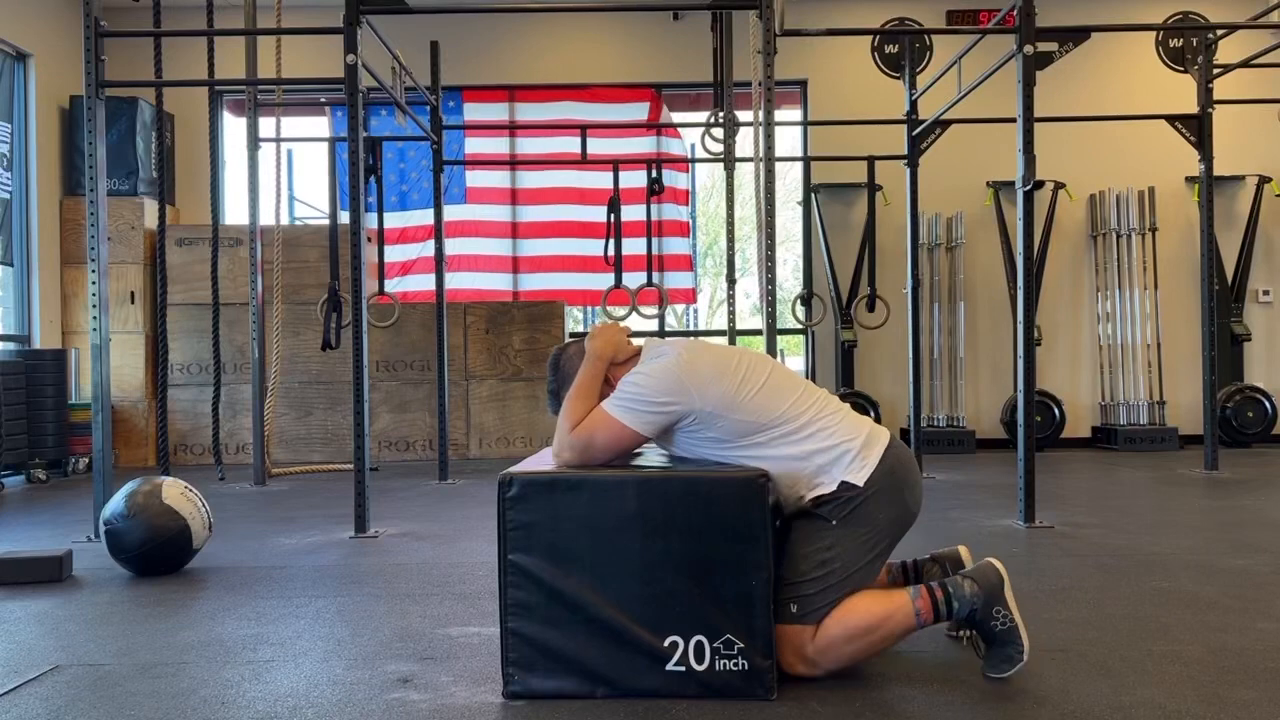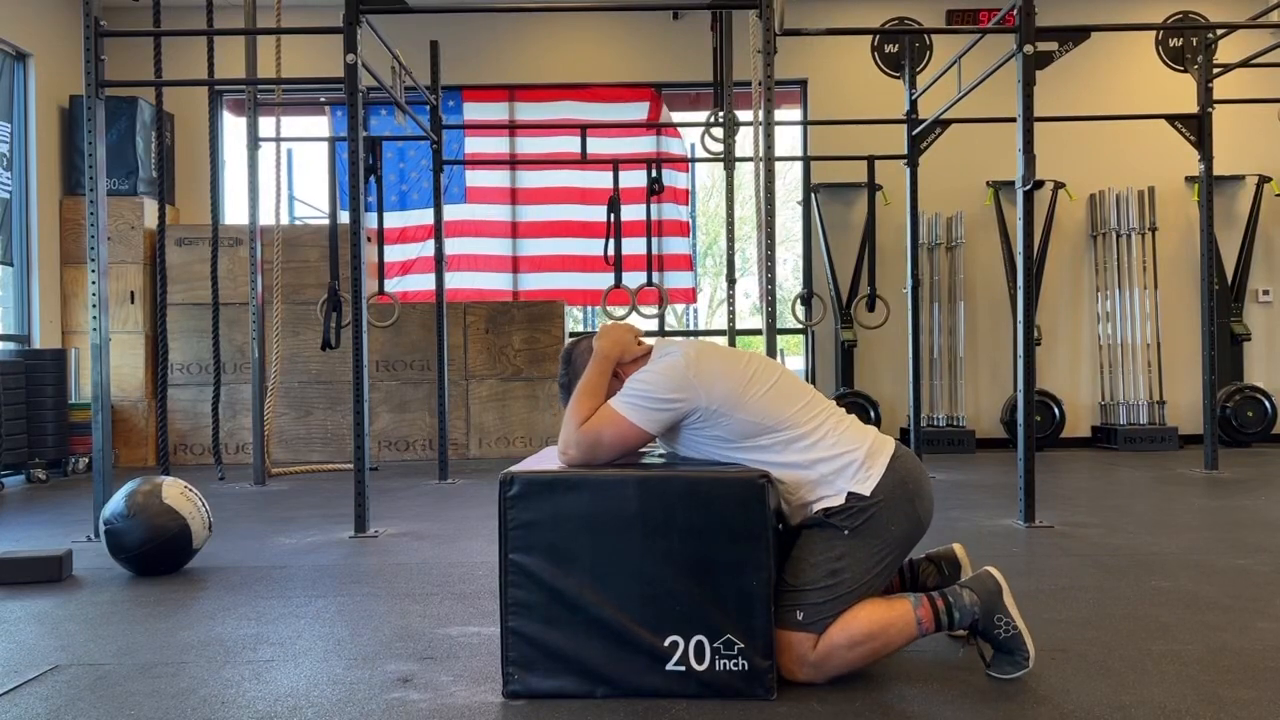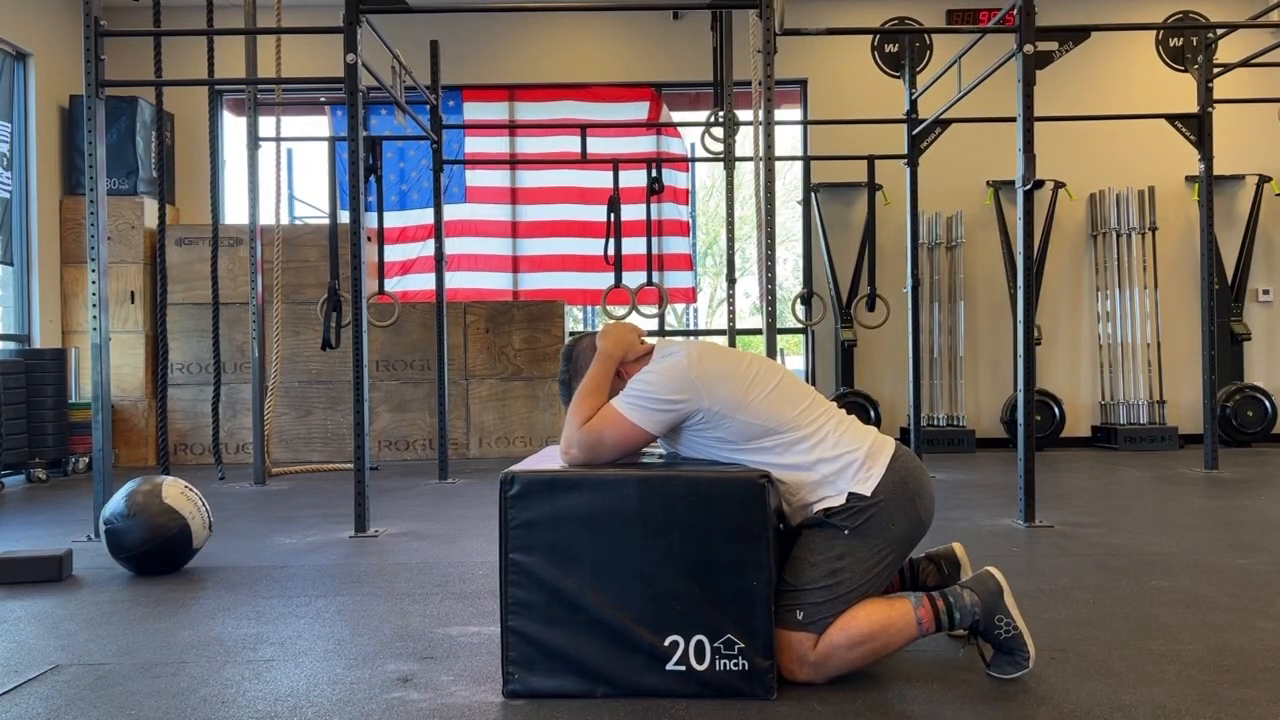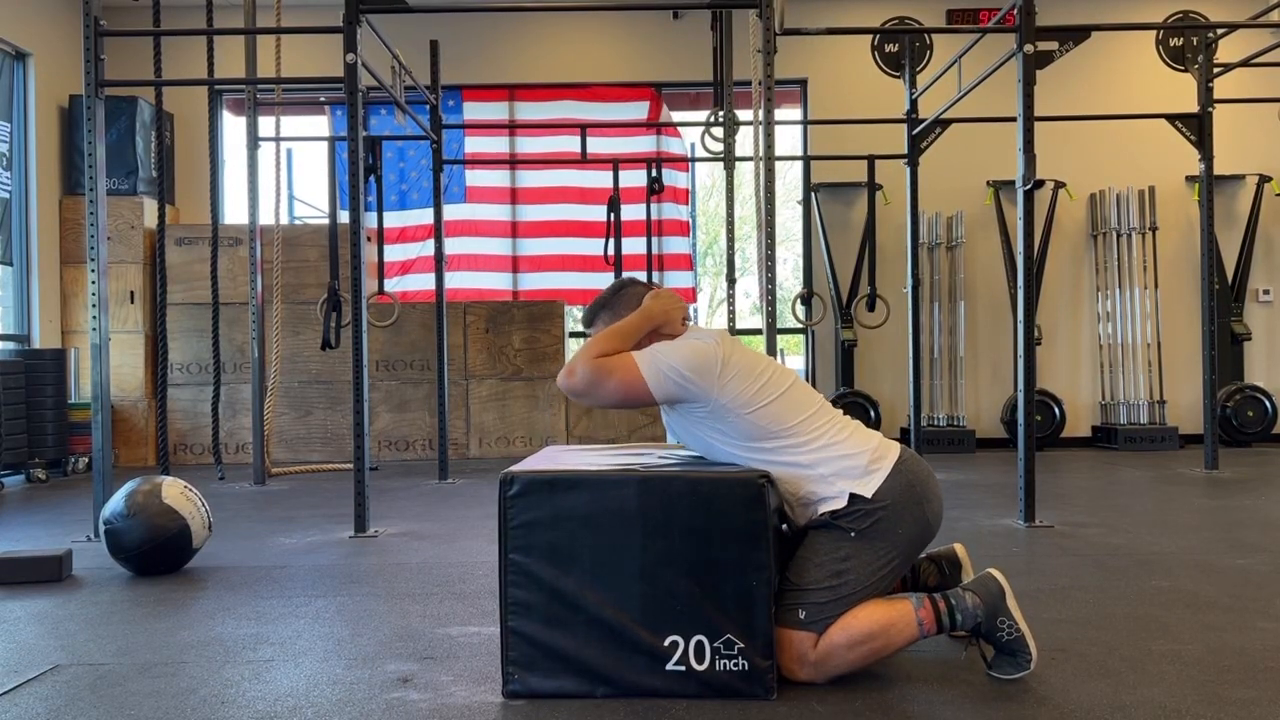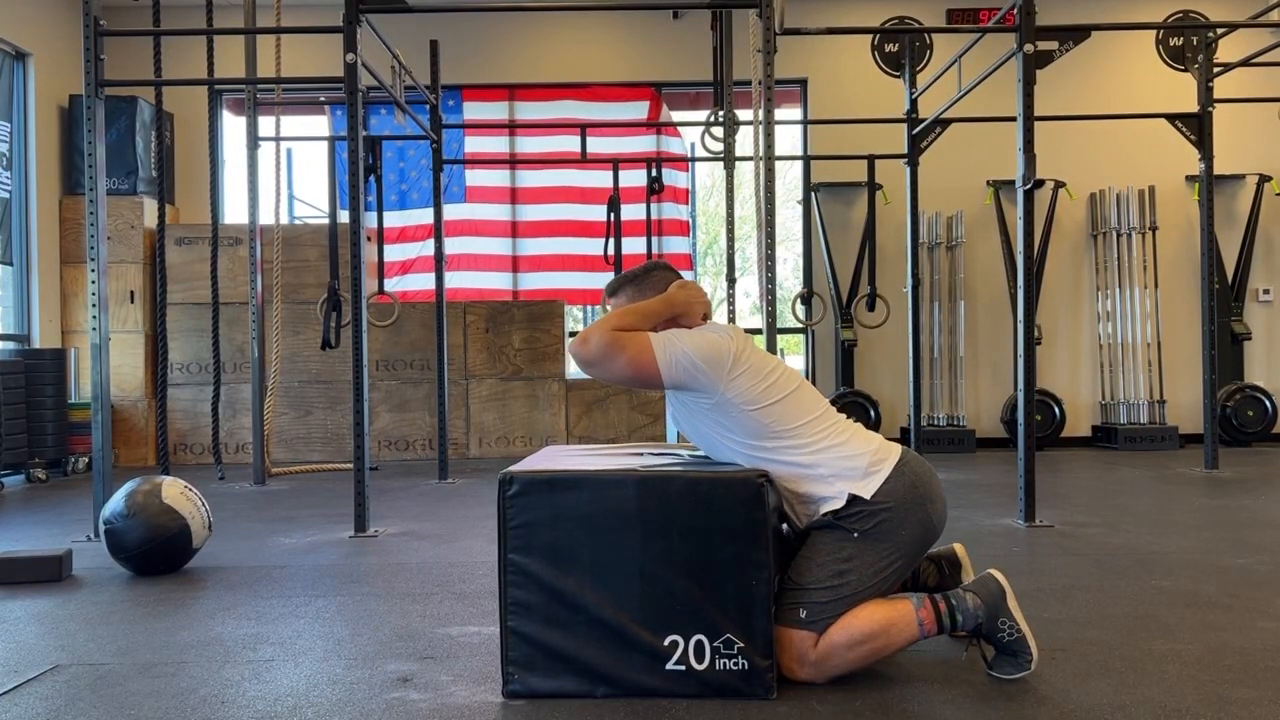
dt=1s
person 1, frame 1
left shoulder: (661, 376)
right shoulder: (670, 360)
left elbow: (571, 452)
right elbow: (609, 441)
left wrist: (595, 355)
left hip: (861, 484)
right hip: (870, 468)
left knee: (800, 650)
right knee: (804, 596)
left ankle: (963, 596)
right ankle: (937, 573)
person 1, frame 2
left shoulder: (667, 374)
right shoulder: (680, 361)
left elbow: (575, 449)
right elbow: (607, 440)
left wrist: (602, 353)
right wrist: (607, 355)
left hip: (867, 496)
right hip: (878, 478)
left knee: (799, 656)
right knee: (791, 604)
left ankle: (965, 604)
right ankle: (932, 574)
person 1, frame 3
left shoulder: (671, 374)
right shoulder: (682, 361)
left elbow: (577, 448)
right elbow: (606, 438)
left wrist: (606, 352)
right wrist: (612, 353)
left hip: (868, 496)
right hip: (878, 479)
left knee: (798, 656)
right knee: (783, 605)
left ankle: (965, 604)
right ankle: (931, 573)
person 1, frame 4
left shoulder: (690, 358)
right shoulder: (700, 351)
left elbow: (577, 380)
left wrist: (646, 315)
left hip: (875, 499)
right hip: (885, 482)
left knee: (799, 656)
right knee: (794, 607)
left ankle: (965, 606)
right ankle: (931, 574)
person 1, frame 5
left shoulder: (701, 351)
right shoulder: (710, 351)
left elbow: (590, 350)
left wrist: (668, 304)
left hip: (875, 502)
right hip: (887, 485)
left knee: (800, 656)
right knee: (796, 606)
left ankle: (966, 606)
right ankle: (934, 574)
